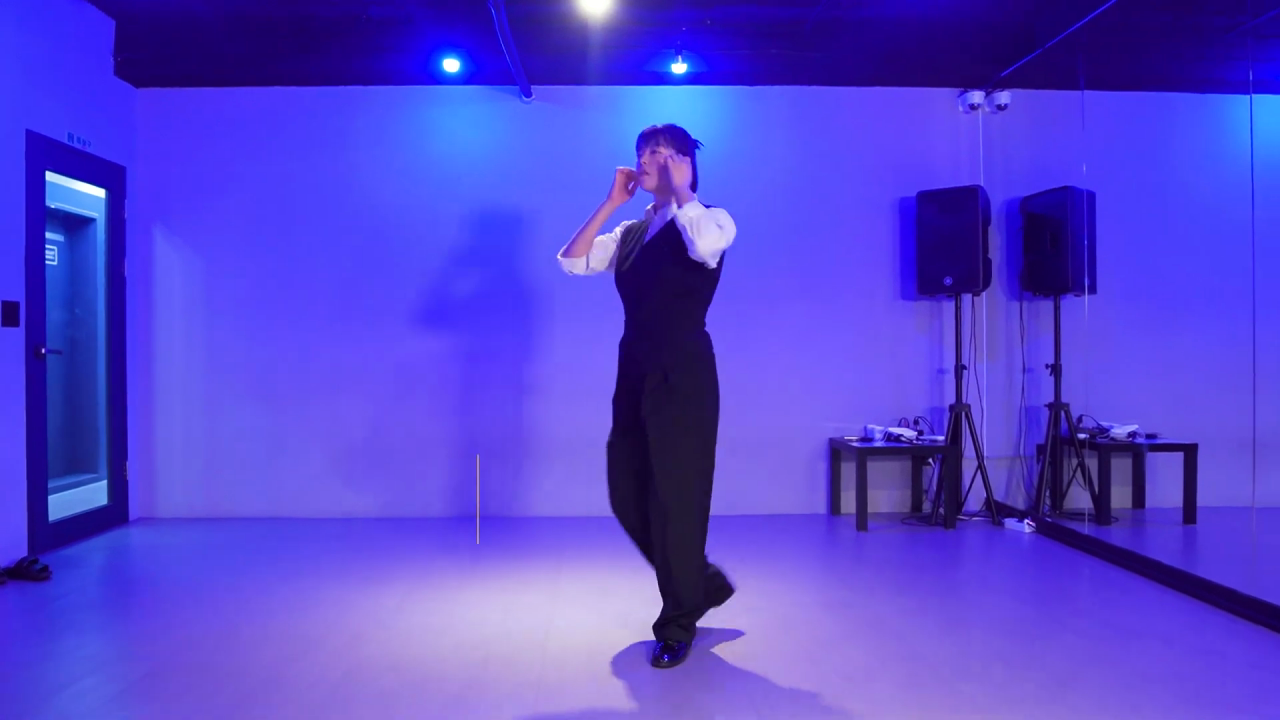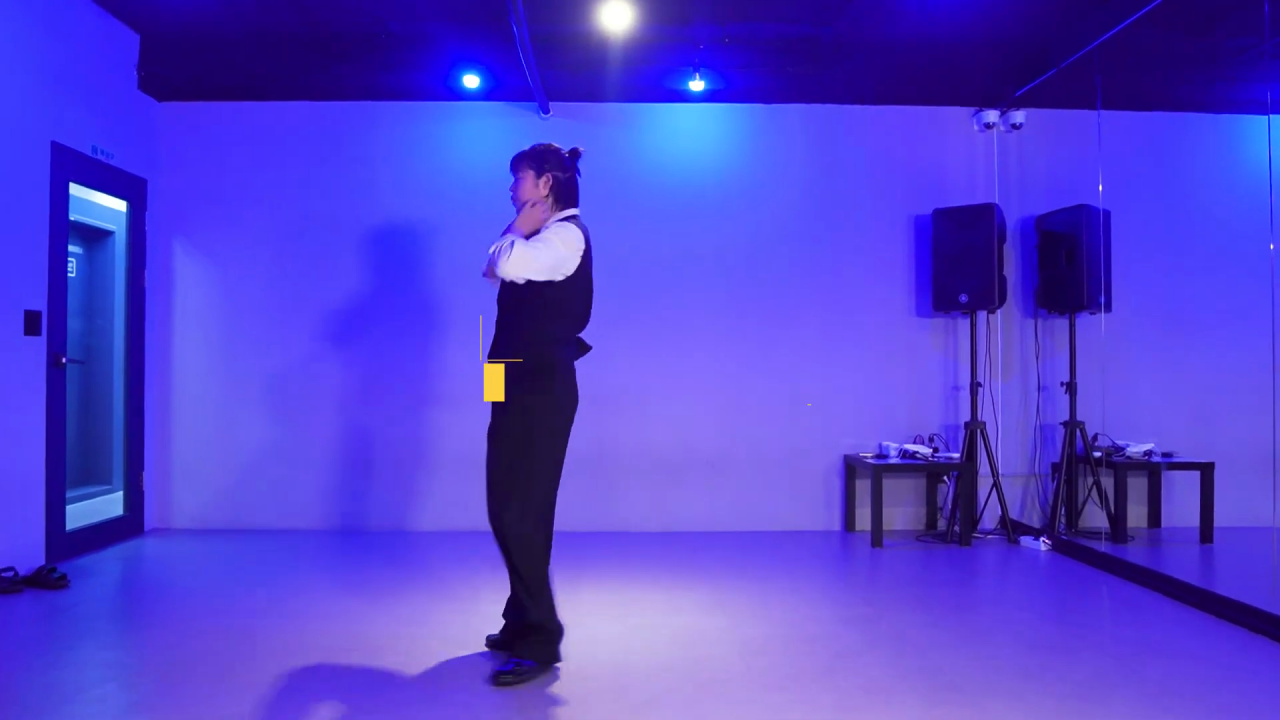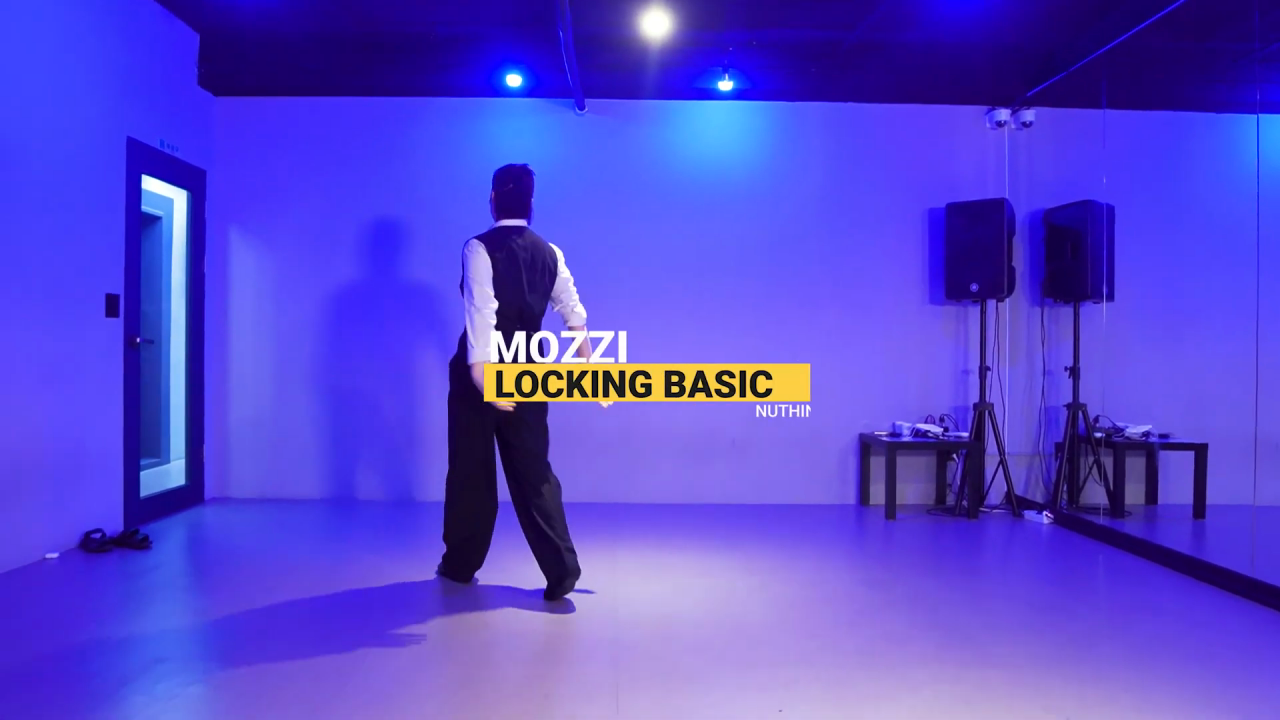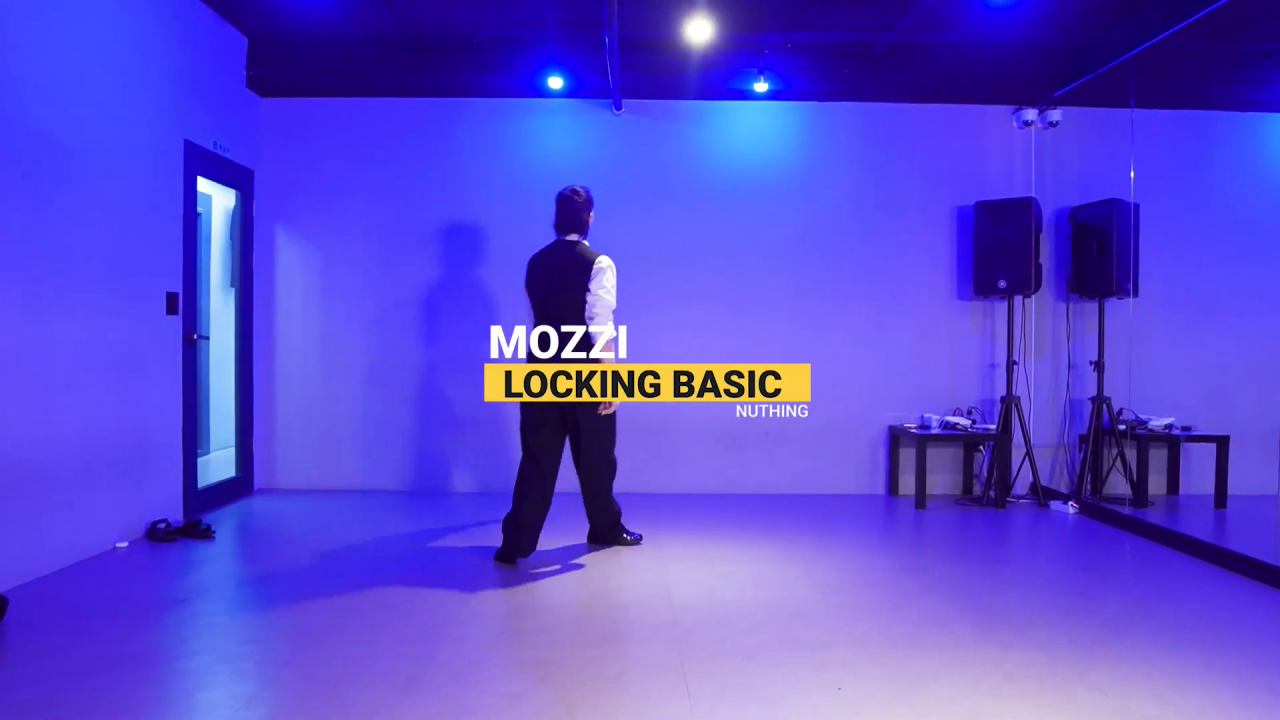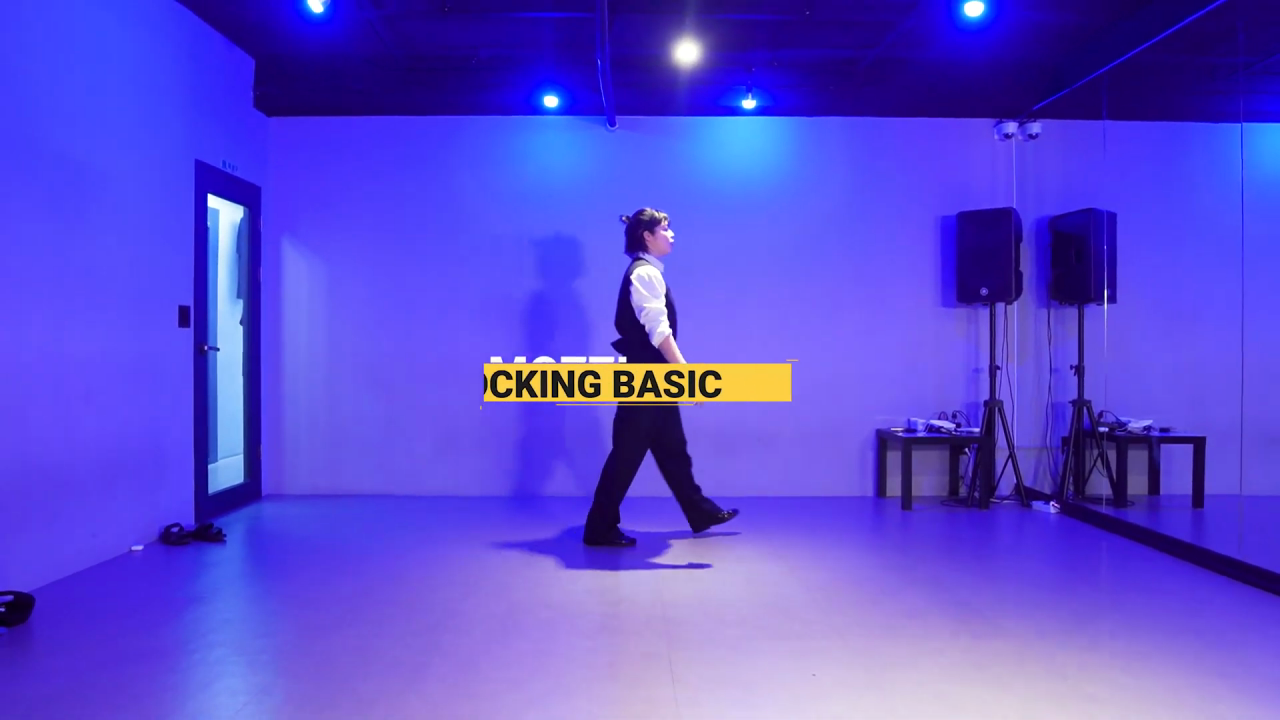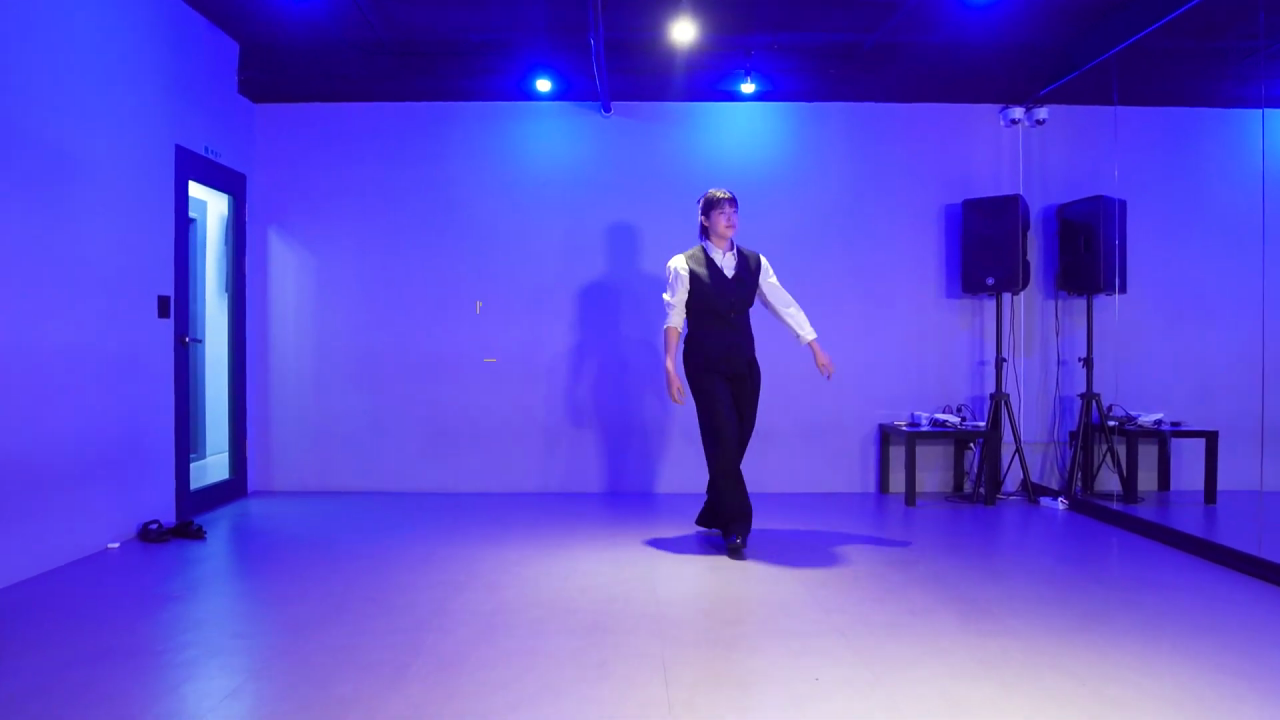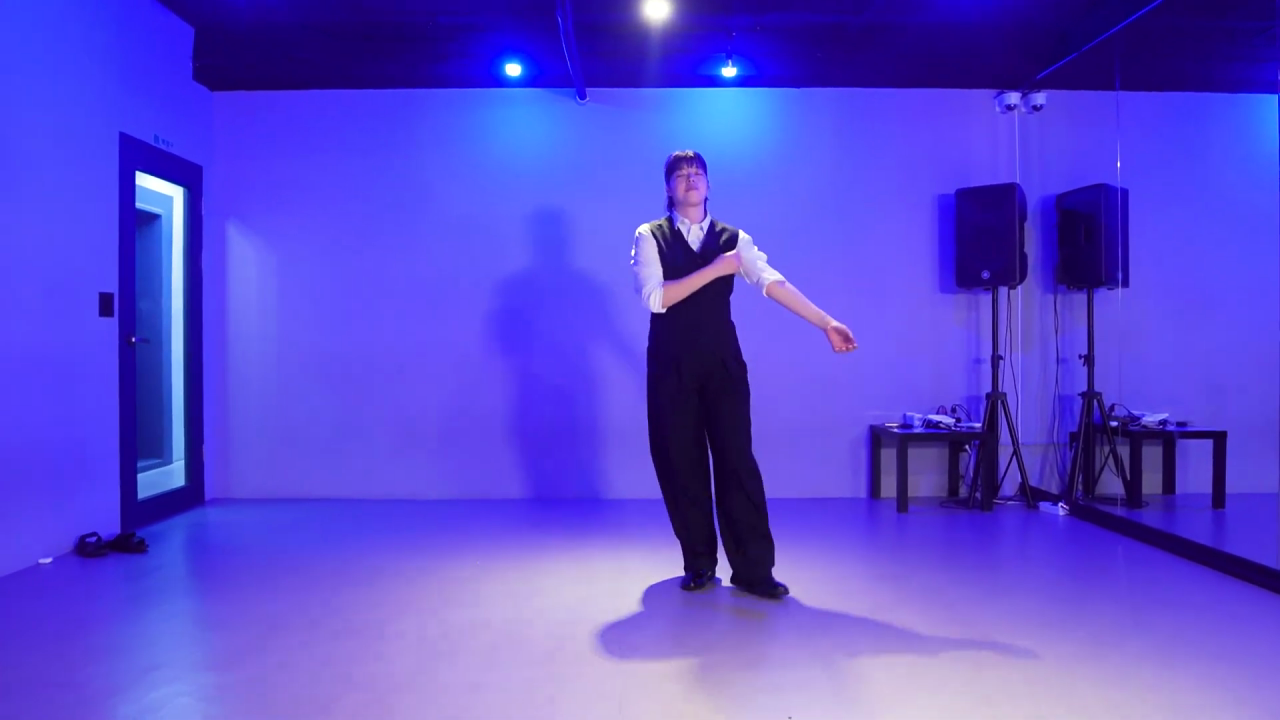
dt=0.7s
person 1, frame 1
left shoulder: (711, 220)
right shoulder: (634, 231)
left elbow: (708, 244)
right elbow: (574, 262)
left wrist: (680, 190)
right wrist: (611, 202)
left hip: (683, 376)
right hip: (635, 375)
left knee: (677, 497)
right knee: (627, 494)
left ankle: (679, 622)
right ankle: (702, 583)
person 1, frame 2
left shoulder: (566, 235)
right shoulder: (544, 240)
left elbow: (506, 264)
right elbow: (499, 268)
left wrist: (519, 230)
right wrist: (519, 230)
left hip: (539, 387)
right hip: (527, 386)
left knee: (517, 510)
right knee: (514, 509)
left ankle: (536, 639)
right ankle: (527, 631)
person 1, frame 3
left shoulder: (479, 248)
right shoulder: (549, 252)
left elbow: (480, 314)
right elbow: (572, 310)
left wrist: (479, 374)
right wrist: (589, 365)
left hip: (482, 369)
left knee: (470, 466)
right knee: (532, 471)
left ankle: (461, 562)
right ankle: (560, 567)
person 1, frame 4
left shoulder: (537, 262)
right shoulder: (598, 263)
right elbow: (601, 327)
left hip: (542, 366)
left knee: (538, 457)
right knee: (595, 455)
left ankle: (517, 541)
right ankle: (606, 528)
person 1, frame 5
left shoulder: (644, 273)
right shoulder: (647, 274)
right elbow: (659, 332)
left knee: (672, 446)
right knee: (628, 450)
left ankle: (701, 512)
right ankle: (601, 528)
person 1, frame 6
left shoulder: (754, 262)
right shoulder: (684, 264)
left elbow: (784, 304)
right elbow: (673, 320)
left wrist: (815, 345)
right wrist: (671, 367)
left hip: (744, 363)
right hip: (706, 365)
left knee: (737, 442)
right knee: (722, 440)
left ankle: (718, 514)
right ankle: (735, 523)
person 1, frame 7
left shoulder: (733, 239)
right shoulder: (649, 236)
left elbow: (773, 282)
right elbow: (654, 297)
left wrist: (825, 323)
right wrist: (714, 269)
left hip: (722, 360)
right hip: (671, 363)
left knee: (736, 460)
right knee: (680, 462)
left ankle: (752, 567)
right ankle: (698, 561)
